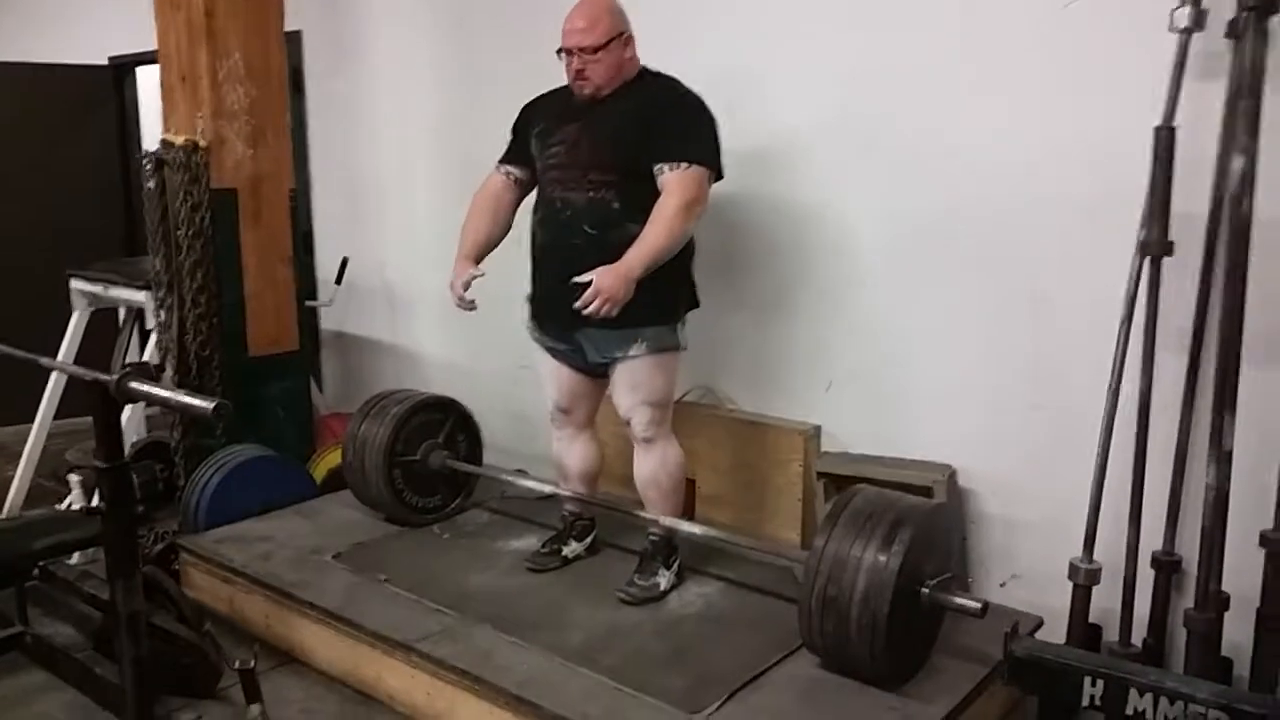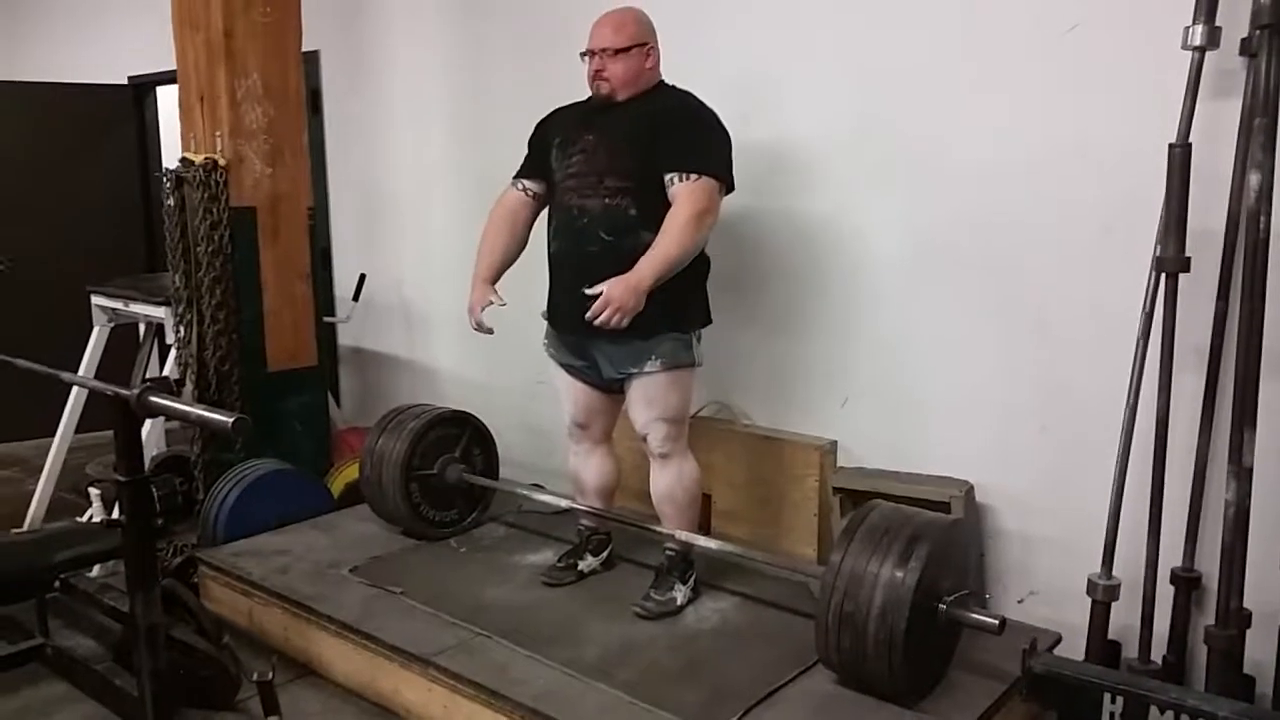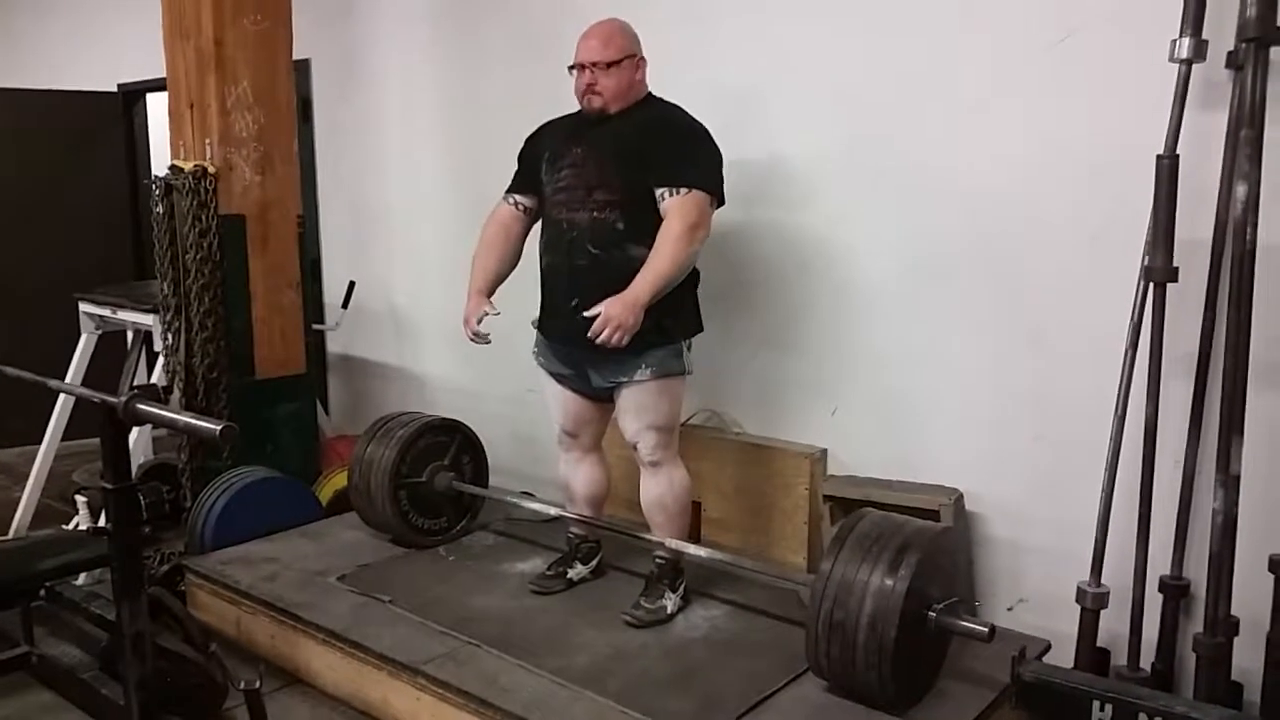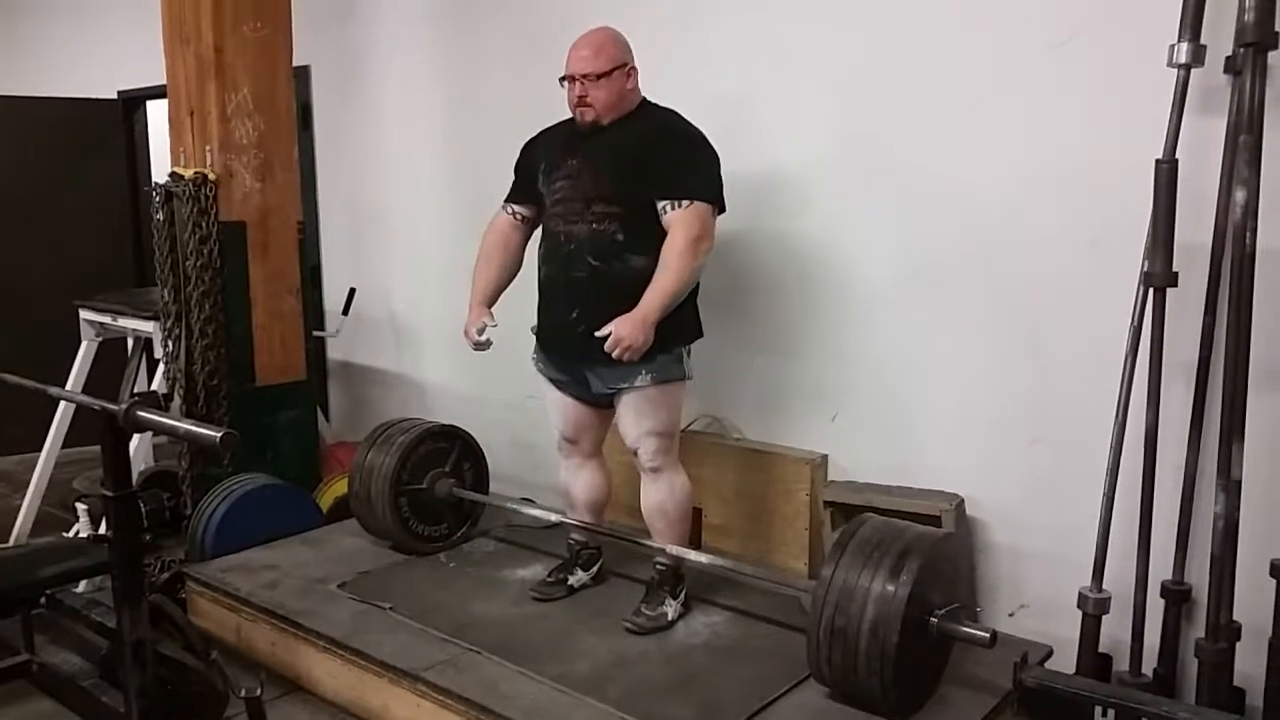
dt=0.3s
person 1, frame 1
left shoulder: (669, 105)
right shoulder: (543, 112)
left elbow: (685, 196)
right elbow: (502, 186)
left wrist: (628, 271)
right wrist: (468, 257)
left hip: (638, 309)
right hip: (557, 305)
left knee: (648, 427)
right knee: (568, 418)
left ankle: (663, 551)
right ankle: (577, 527)
person 1, frame 2
left shoulder: (682, 118)
right shoulder: (561, 125)
left elbow: (695, 208)
right elbow: (518, 202)
left wrist: (638, 283)
right wrist: (483, 278)
left hip: (653, 322)
right hip: (573, 319)
left knee: (664, 443)
right knee: (584, 434)
left ankle: (679, 566)
right ankle: (593, 542)
person 1, frame 3
left shoulder: (672, 132)
right shoulder: (550, 138)
left elbow: (687, 223)
right elbow: (510, 216)
left wrist: (634, 301)
right wrist: (479, 291)
left hip: (643, 334)
right hip: (562, 330)
left knee: (654, 450)
right knee: (575, 443)
left ankle: (669, 574)
right ankle: (583, 550)
person 1, frame 4
left shoulder: (669, 140)
right shoulder: (546, 147)
left elbow: (691, 235)
right elbow: (509, 226)
left wrist: (645, 317)
right wrist: (480, 302)
left hip: (638, 340)
right hip: (562, 338)
left knee: (654, 457)
right knee: (574, 449)
left ankle: (669, 581)
right ankle: (583, 555)
